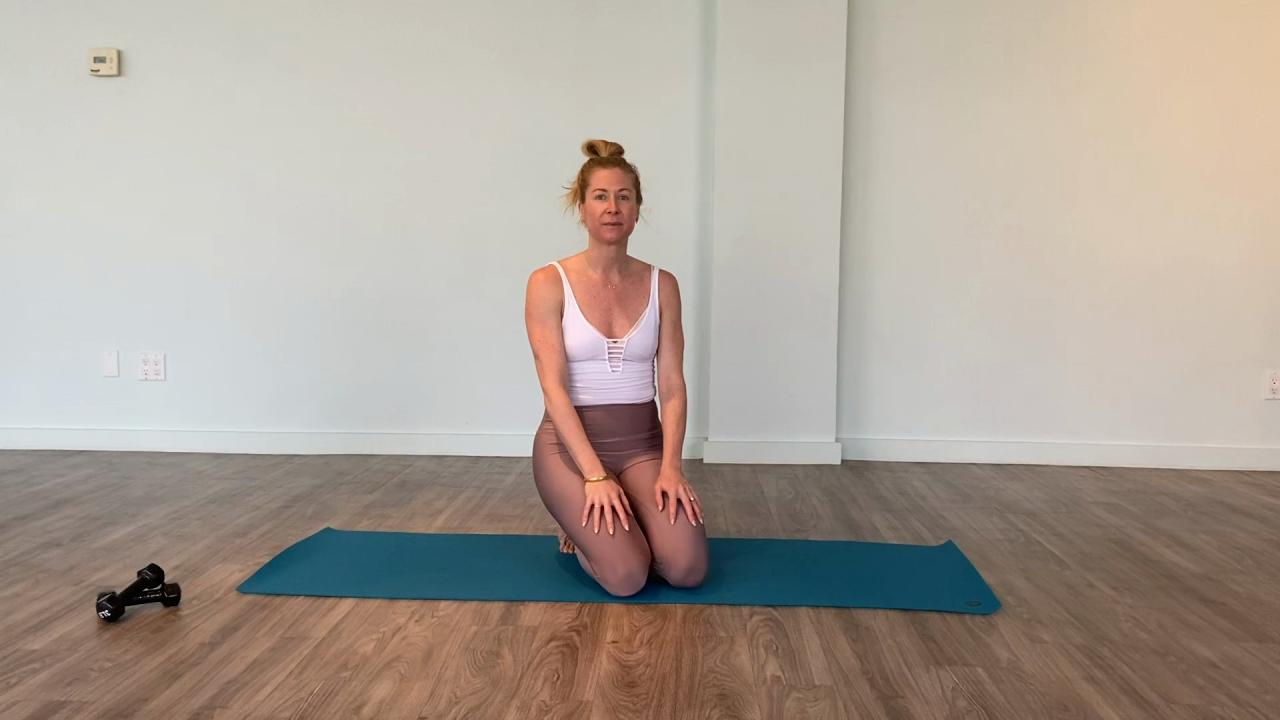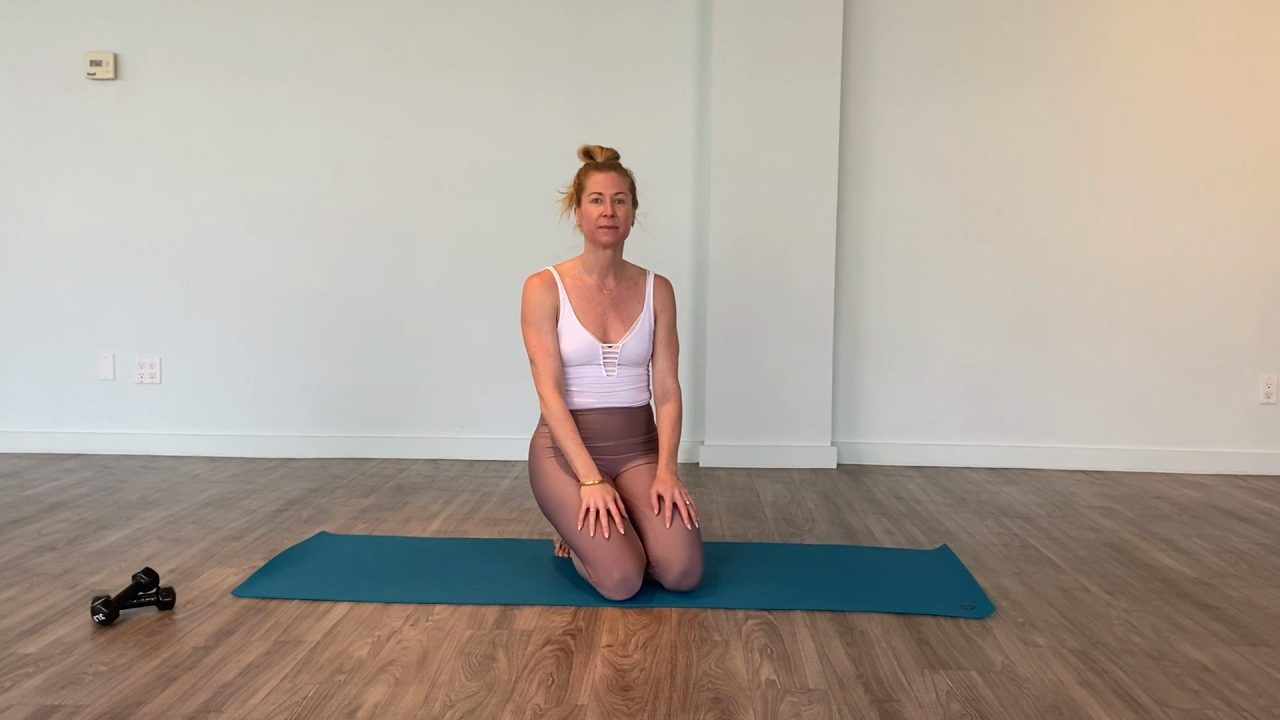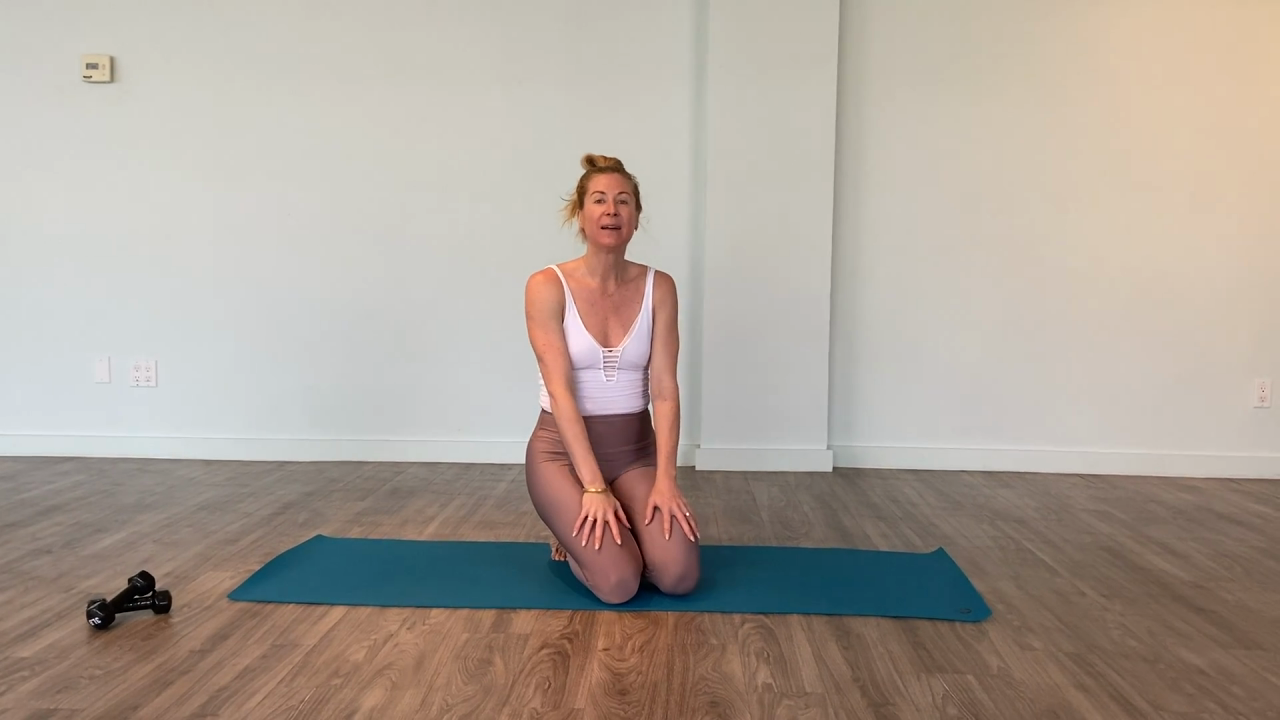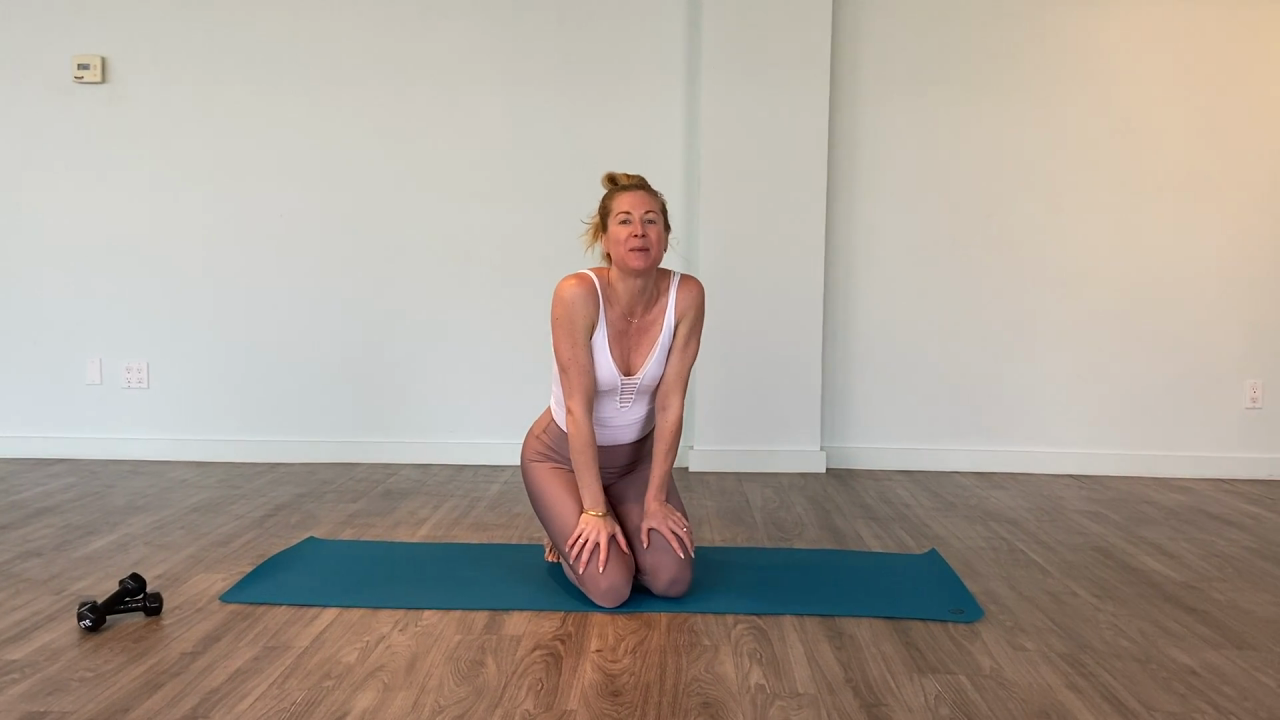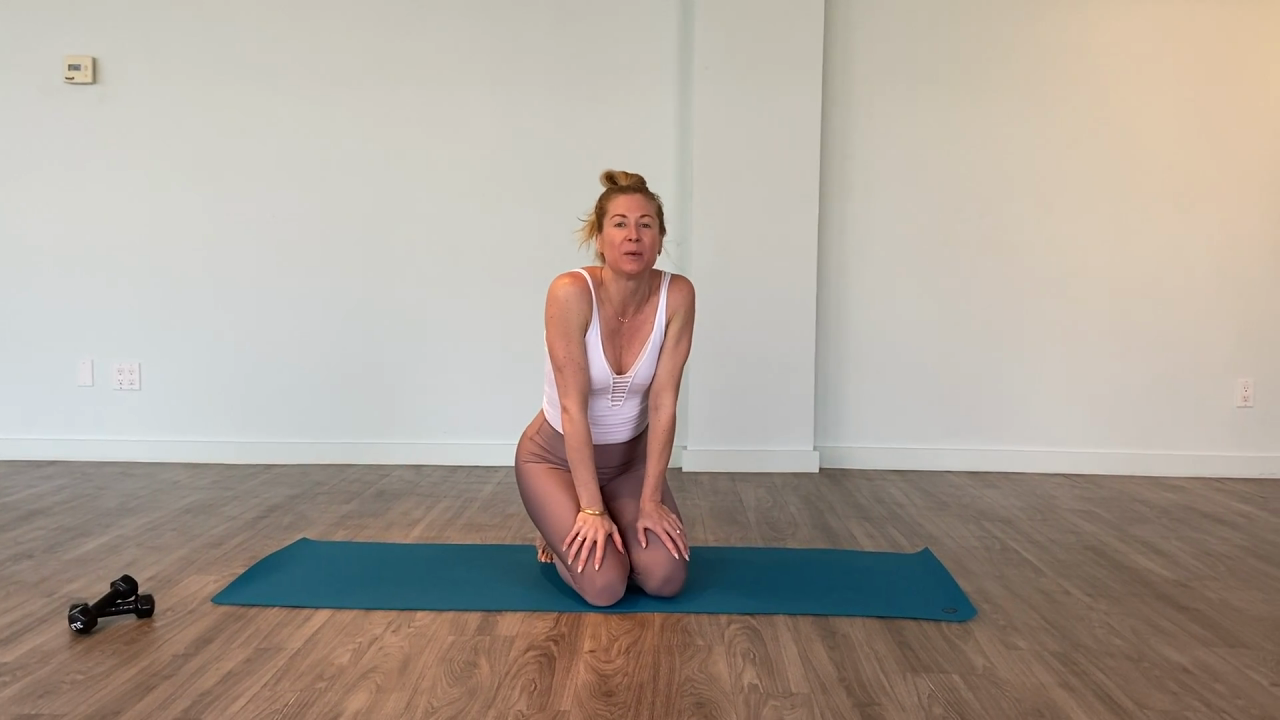
dt=0.7s
person 1, frame 1
left shoulder: (662, 285)
right shoulder: (548, 283)
left elbow: (672, 386)
right elbow: (554, 389)
left wrist: (670, 467)
right wrist: (594, 474)
left hip: (642, 442)
right hip: (570, 443)
left knee: (687, 569)
right knee: (627, 577)
left ankle: (623, 520)
right ankle: (581, 527)
person 1, frame 2
left shoulder: (657, 289)
right shoulder: (544, 288)
left elbow: (667, 390)
right elbow: (549, 392)
left wrist: (667, 470)
right wrist: (590, 478)
left hip: (637, 446)
right hip: (566, 448)
left knee: (682, 572)
right knee: (621, 580)
left ankle: (621, 522)
right ankle: (576, 531)
person 1, frame 3
left shoulder: (658, 287)
right shoulder: (547, 286)
left elbow: (664, 388)
right elbow: (560, 391)
left wrist: (665, 478)
right wrist: (594, 487)
left hip: (635, 452)
right hip: (563, 451)
left knee: (679, 576)
right knee: (617, 583)
left ankle: (616, 527)
right ankle: (573, 531)
person 1, frame 4
left shoulder: (686, 295)
right shoulder: (577, 293)
left elbow: (670, 404)
right elbow: (578, 409)
left wrist: (655, 498)
right wrist: (594, 509)
left hip: (637, 456)
right hip: (561, 455)
left knee: (672, 581)
right knee: (610, 587)
left ankle: (602, 531)
right ankle: (570, 534)
person 1, frame 5
left shoulder: (676, 295)
right shoulder: (571, 292)
left elbow: (663, 404)
right elbow: (573, 407)
left wrist: (651, 499)
right wrist: (592, 508)
left hip: (630, 456)
right hip: (555, 456)
left knee: (666, 579)
right knee: (605, 586)
left ankle: (614, 530)
right ankle: (564, 533)
